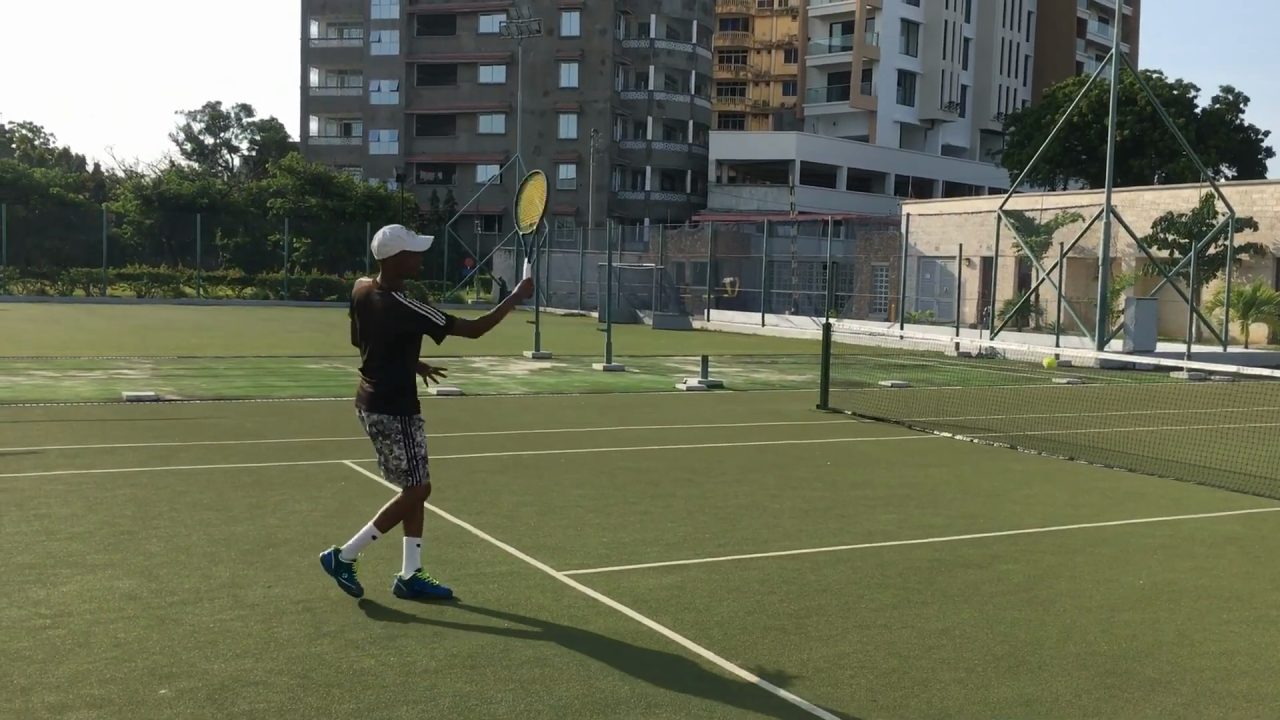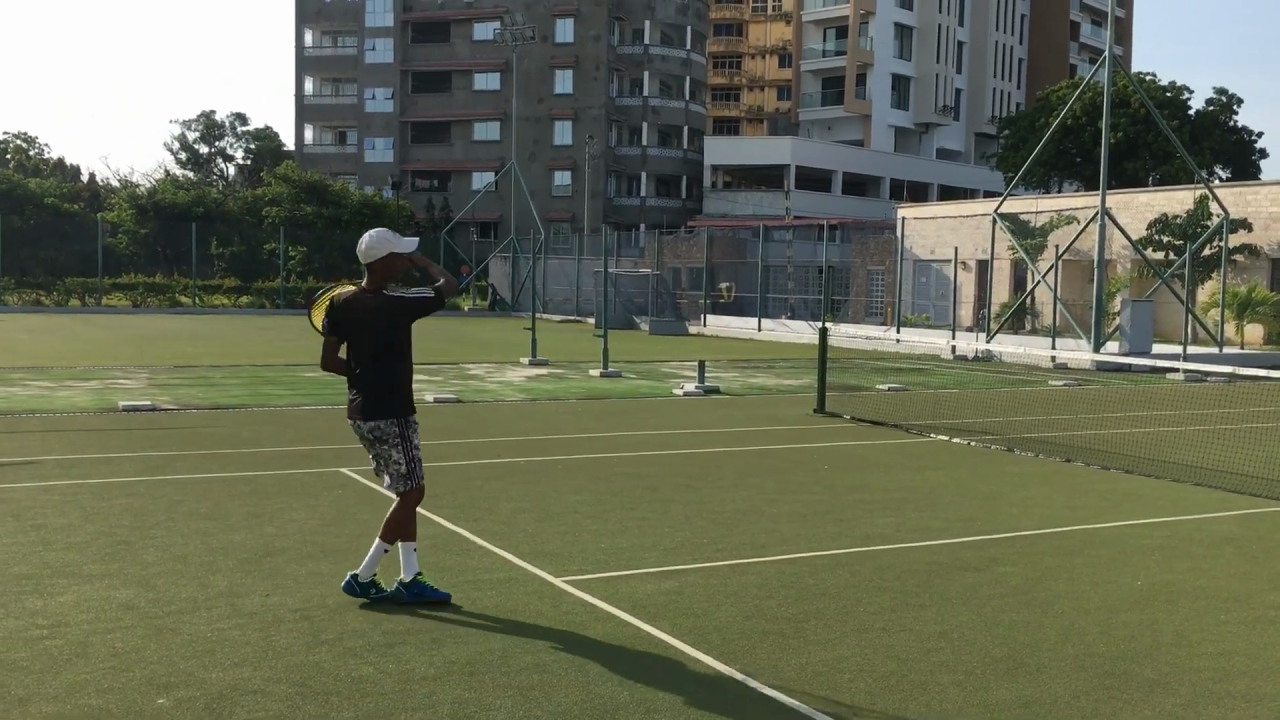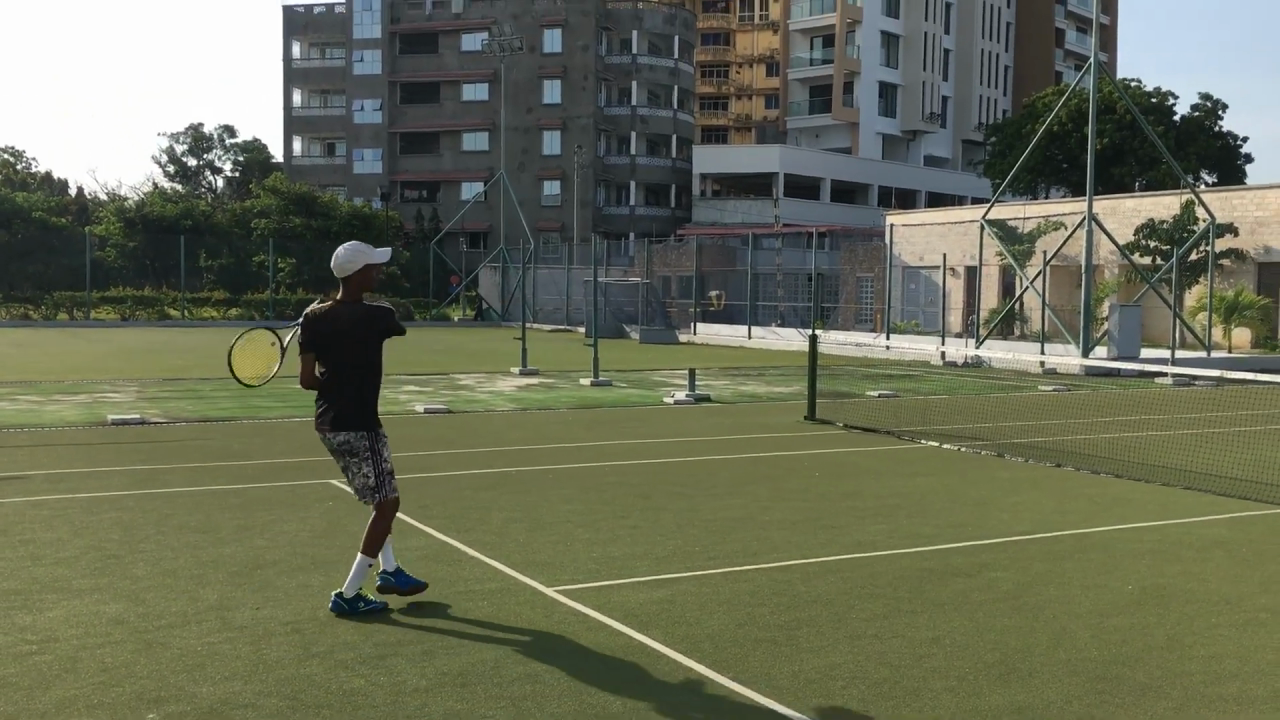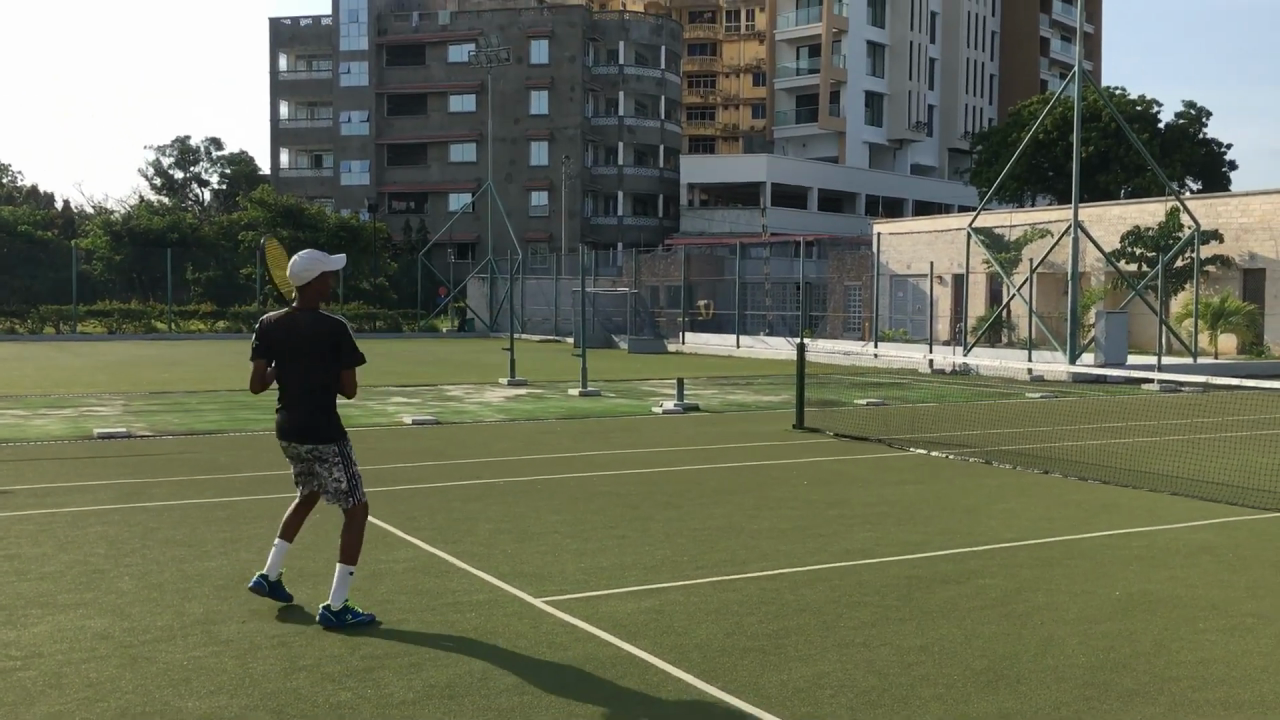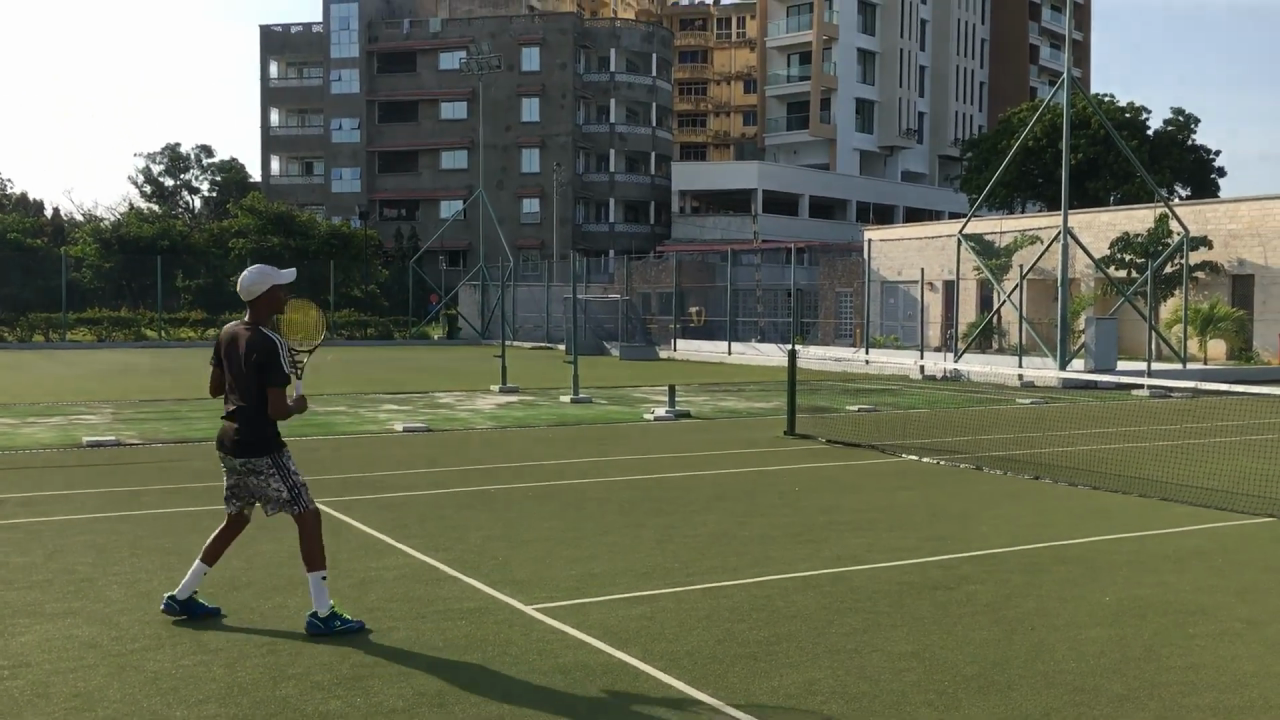
dt=0.2s
person 1, frame 1
left shoulder: (361, 289)
right shoulder: (404, 307)
right elbow: (472, 329)
right wrist: (516, 298)
left hip: (371, 402)
right hip: (393, 410)
left knee: (415, 488)
right knee: (414, 491)
left ankle: (410, 575)
right ankle: (343, 556)
person 1, frame 2
left shoulder: (338, 302)
right shoulder: (397, 304)
left elbow: (327, 362)
right elbow: (448, 287)
right wrist: (423, 261)
left hip: (361, 411)
right hip: (390, 416)
left knee: (406, 489)
right knee: (412, 493)
left ankle: (410, 579)
right ankle: (362, 578)
person 1, frame 3
left shoulder: (313, 317)
right shoulder: (377, 315)
left elbow: (309, 381)
right elbow: (396, 328)
left hip: (327, 422)
right hip: (359, 426)
left knee: (378, 491)
right knee: (386, 504)
left ankle: (388, 572)
right ankle: (350, 595)
person 1, frame 4
left shoulder: (268, 324)
right shoulder: (336, 328)
left elbow: (257, 385)
right elbow: (349, 390)
left hip: (288, 430)
right hip: (323, 434)
left knee: (309, 495)
right knee: (356, 510)
left ankle: (269, 574)
right ankle: (337, 607)
person 1, frame 5
left shoulder: (227, 332)
right shoulder: (271, 343)
left elbow: (215, 387)
right elbow: (276, 411)
right wrist: (298, 405)
left hip: (230, 444)
right hip: (260, 449)
left knee: (236, 519)
right knee: (308, 518)
left ankle: (181, 597)
right ankle: (322, 613)
